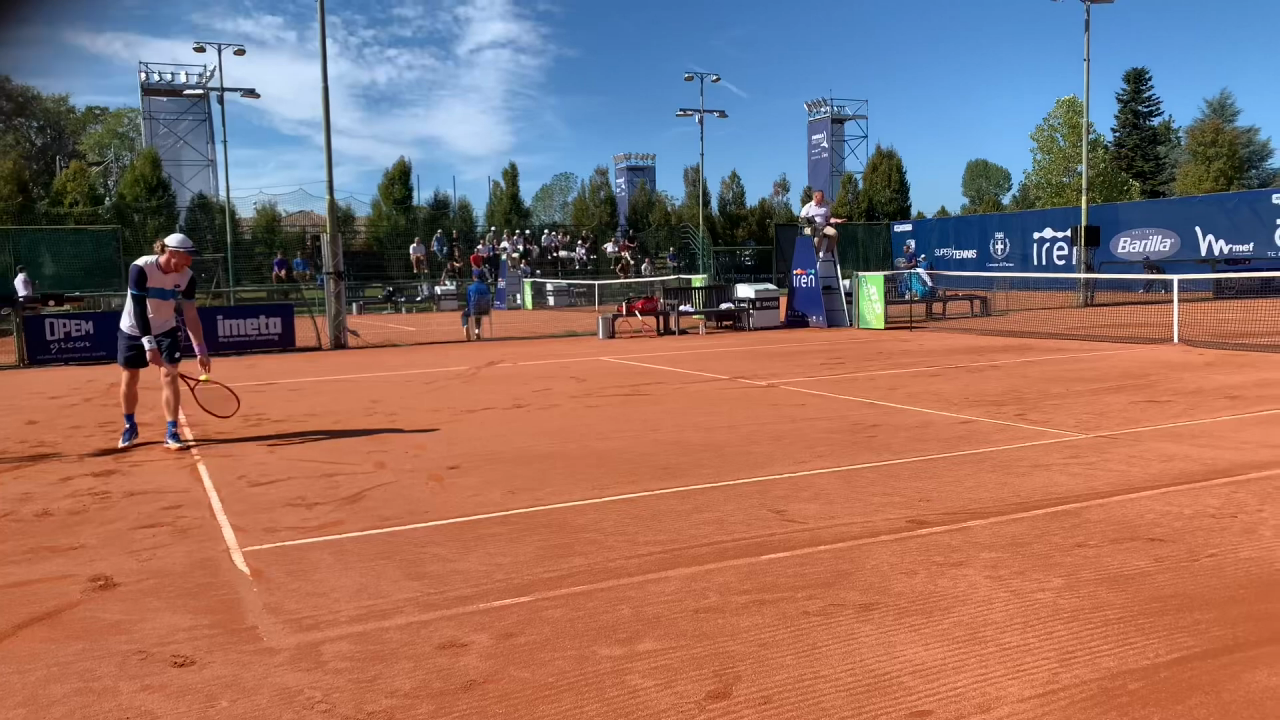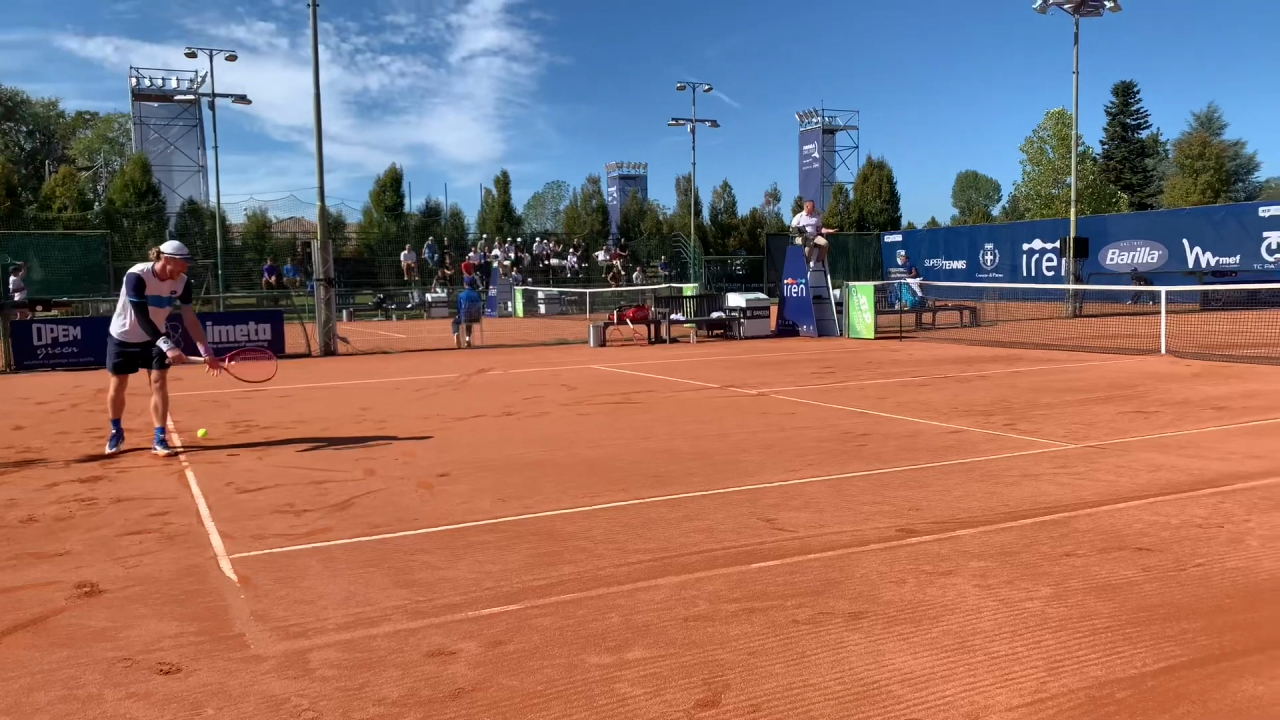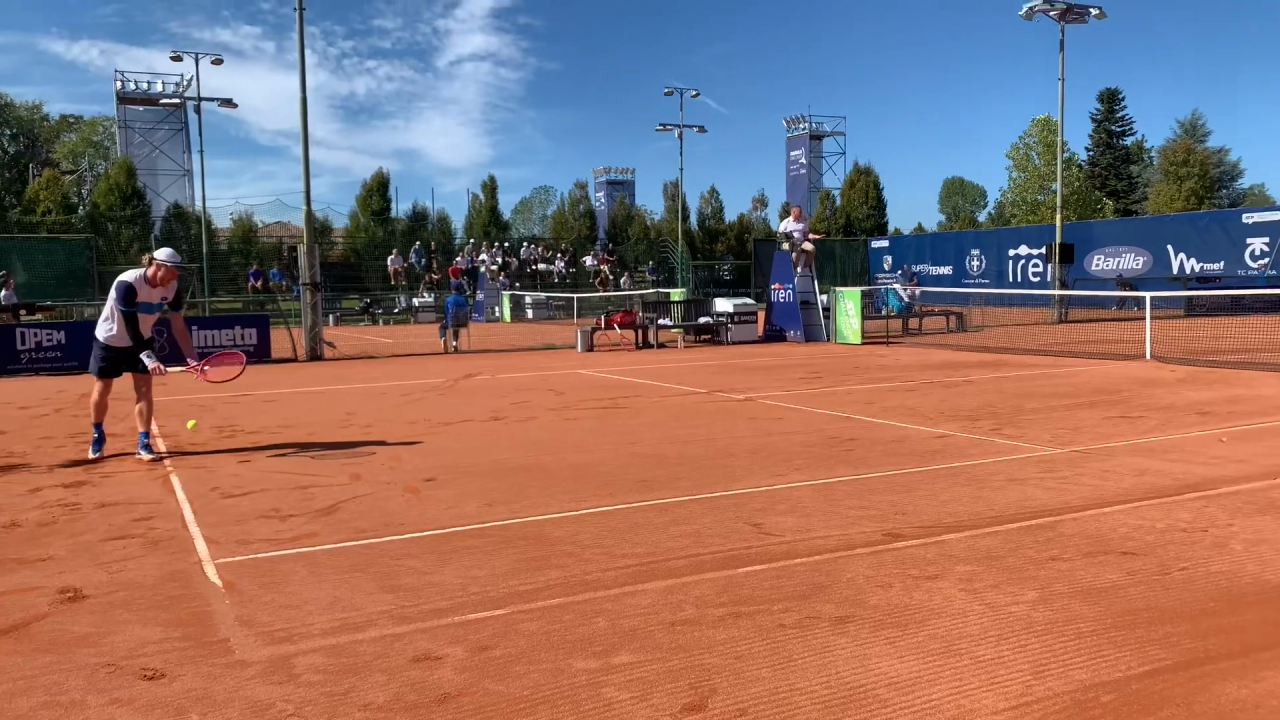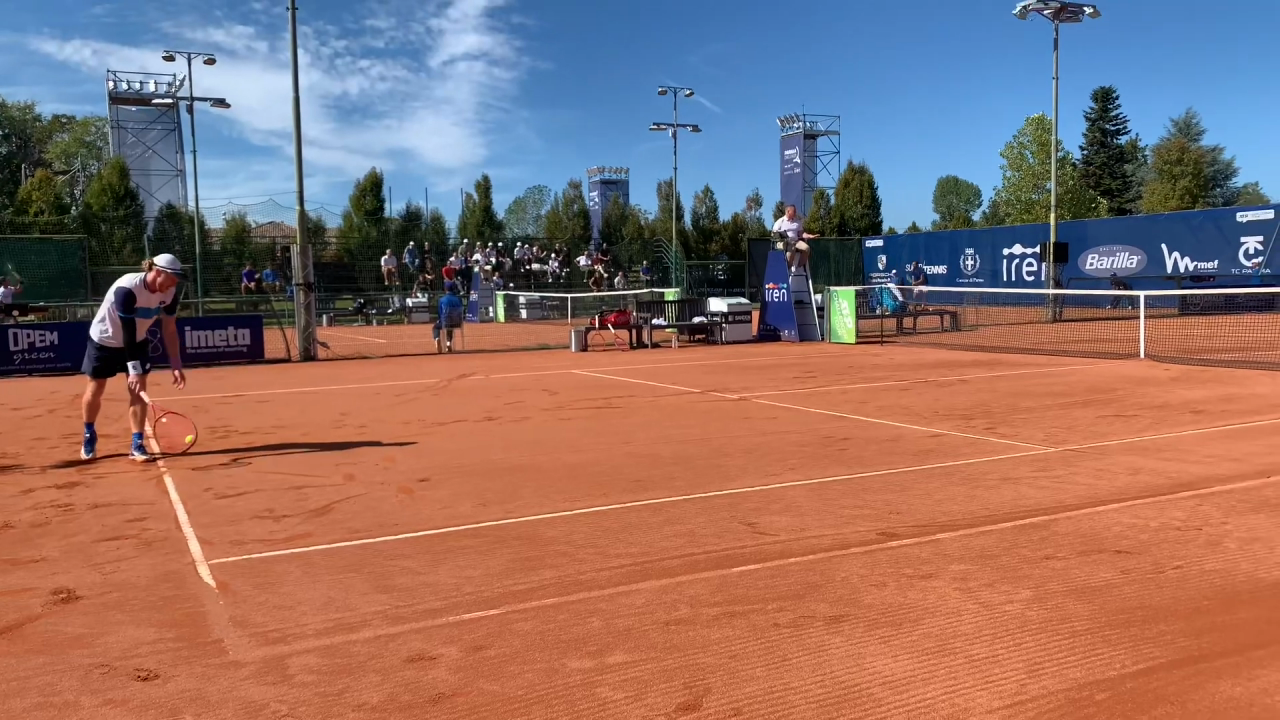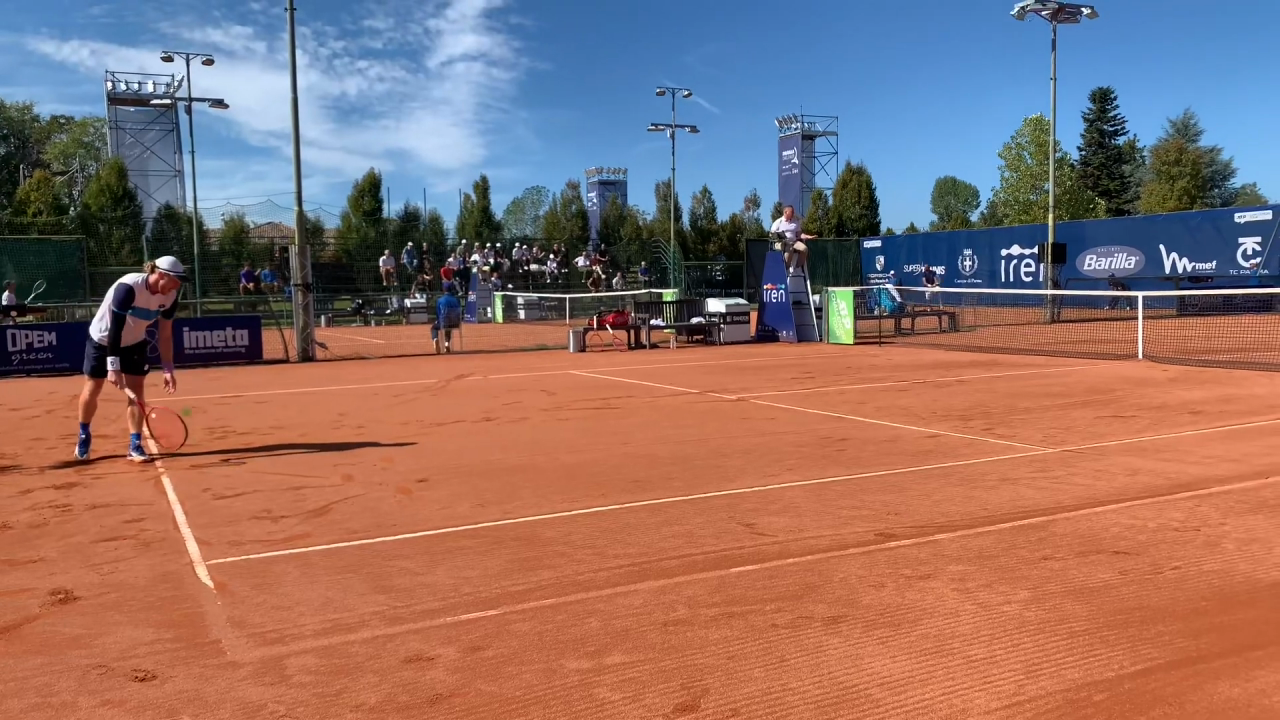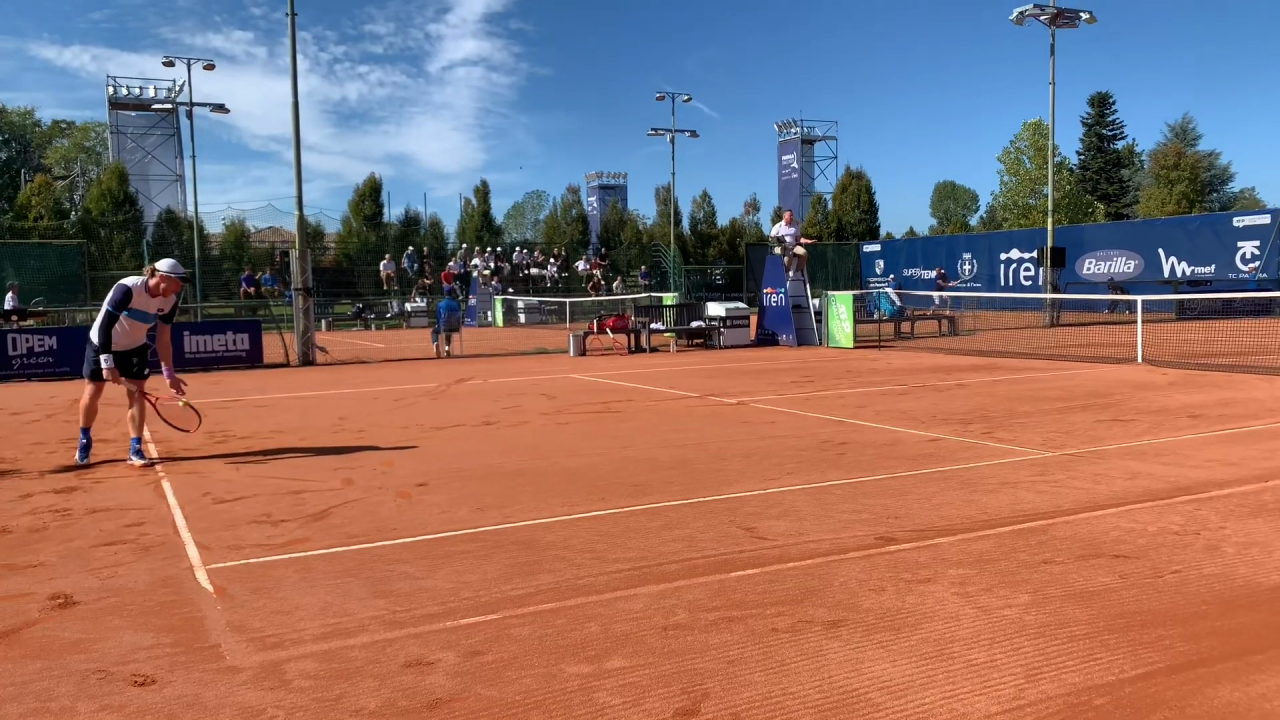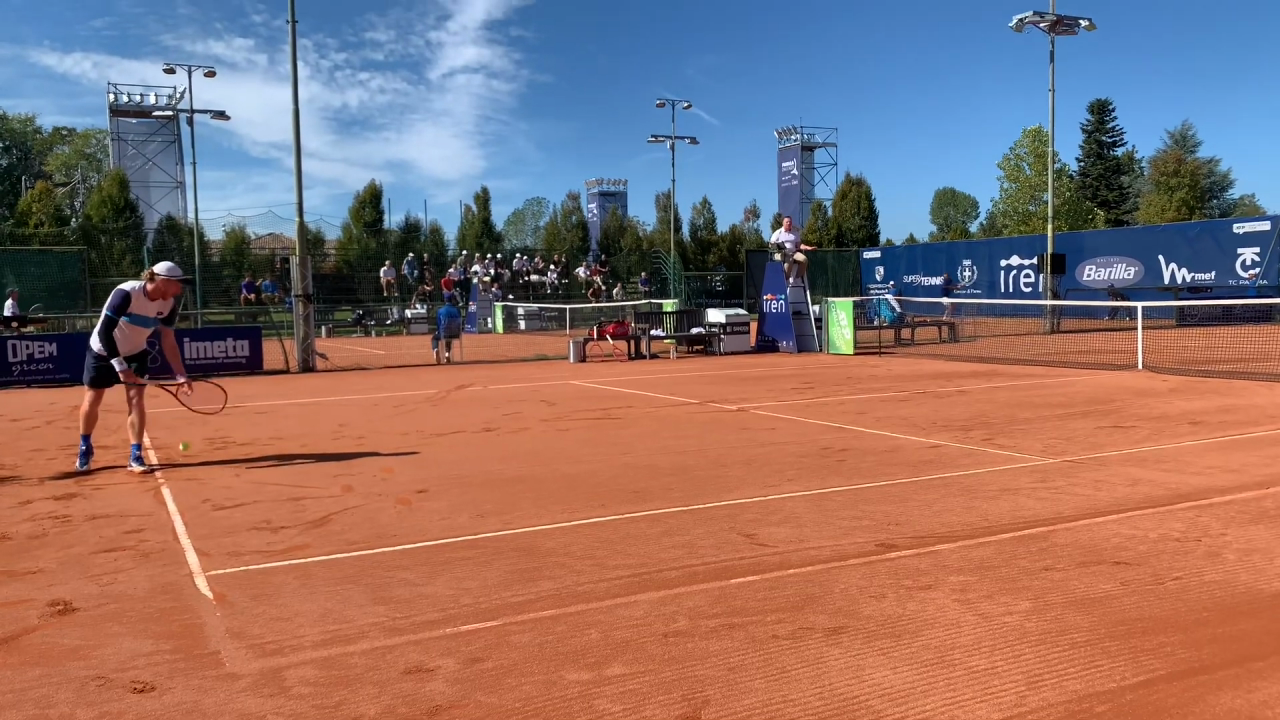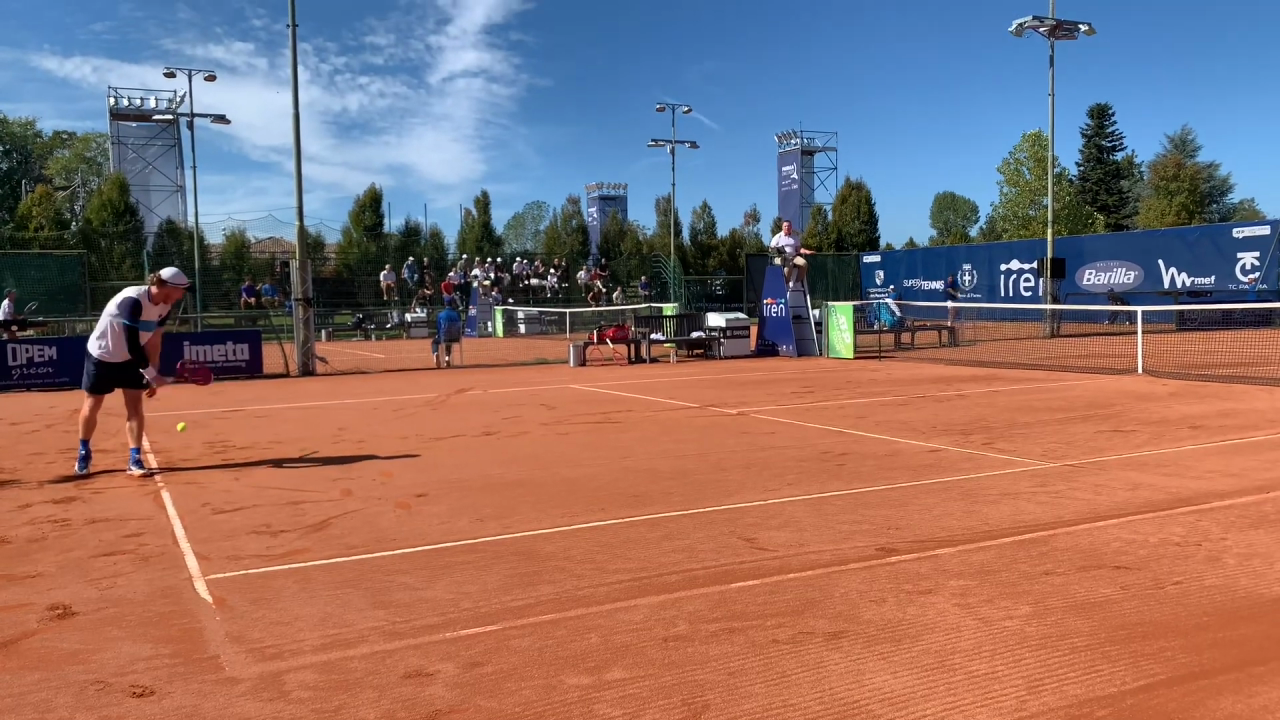
dt=0.2s
person 1, frame 1
left shoulder: (187, 277)
right shoulder: (141, 268)
left elbow: (191, 315)
right elbow: (139, 310)
left wrist: (201, 351)
right wrist: (149, 345)
left hip: (165, 331)
right hip: (133, 331)
left knee: (170, 377)
right knee: (129, 381)
left ankle: (172, 433)
right ankle: (130, 427)
person 1, frame 2
left shoulder: (181, 283)
right shoulder: (136, 276)
left elbow: (190, 320)
right elbow: (143, 318)
left wrist: (207, 353)
right wrist: (168, 346)
left hip: (157, 337)
right hip: (123, 337)
left knee: (159, 383)
right knee: (117, 387)
left ankle: (160, 439)
right ankle: (116, 432)
person 1, frame 3
left shoulder: (171, 289)
right shoulder: (128, 284)
left elbow: (178, 326)
right elbow: (131, 328)
left wrist: (192, 359)
right wrist: (149, 358)
left hip: (141, 341)
right hip: (108, 341)
left knee: (144, 388)
right knee: (101, 391)
left ankle: (144, 443)
right ankle: (98, 436)
person 1, frame 4
left shoulder: (170, 293)
right shoulder: (127, 289)
left elbow: (169, 331)
right elbow: (128, 333)
left wrist: (176, 365)
right wrist: (134, 370)
left hip: (137, 342)
right hip: (103, 340)
left knee: (138, 390)
right knee: (94, 391)
left ankle: (137, 444)
right ankle: (89, 436)
person 1, frame 5
left shoulder: (170, 297)
right shoulder: (128, 287)
left elbow: (165, 335)
right elbow: (115, 330)
left wrist: (168, 369)
right wrist: (113, 366)
left hip: (135, 343)
right hip: (102, 339)
left knee: (136, 389)
right knee: (92, 390)
left ankle: (135, 445)
right ankle: (84, 436)
person 1, frame 6
left shoulder: (170, 301)
right shoulder: (127, 289)
left elbow: (163, 339)
right elbow: (104, 327)
left wrist: (168, 374)
right wrist: (108, 363)
left hip: (135, 347)
right hip: (103, 344)
left knee: (137, 394)
right knee: (92, 394)
left ankle: (135, 449)
right ankle: (84, 441)
person 1, frame 7
left shoulder: (168, 305)
right shoulder: (126, 294)
left elbow: (168, 342)
right elbow: (104, 332)
left wrist: (181, 376)
right wrist: (120, 366)
left hip: (135, 353)
right hip: (103, 351)
left knee: (136, 400)
right knee: (92, 401)
left ankle: (135, 456)
right ankle: (85, 448)
person 1, frame 8
left shoulder: (164, 306)
right shoulder: (133, 301)
left elbow: (153, 341)
right elbow: (133, 344)
left wrist: (152, 378)
right wrist: (152, 375)
left hip: (131, 358)
right hip: (101, 355)
left knee: (135, 405)
right knee: (92, 406)
left ankle: (135, 460)
right ankle: (84, 453)
